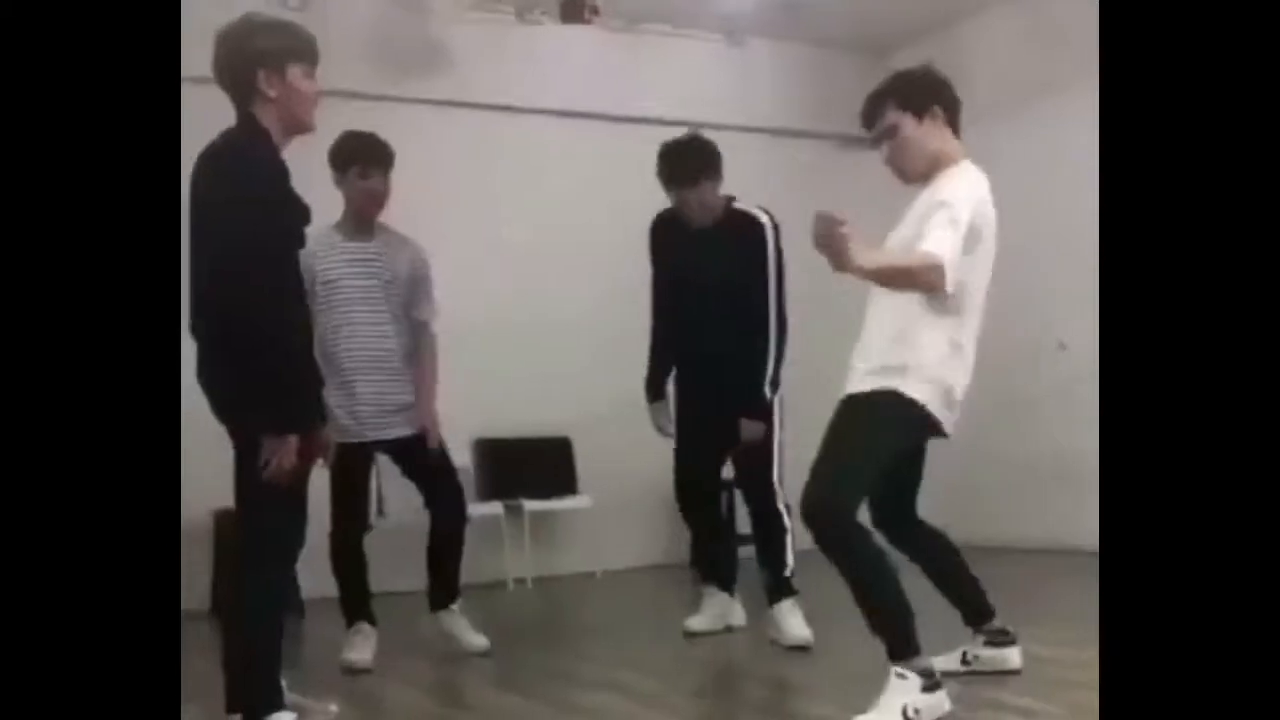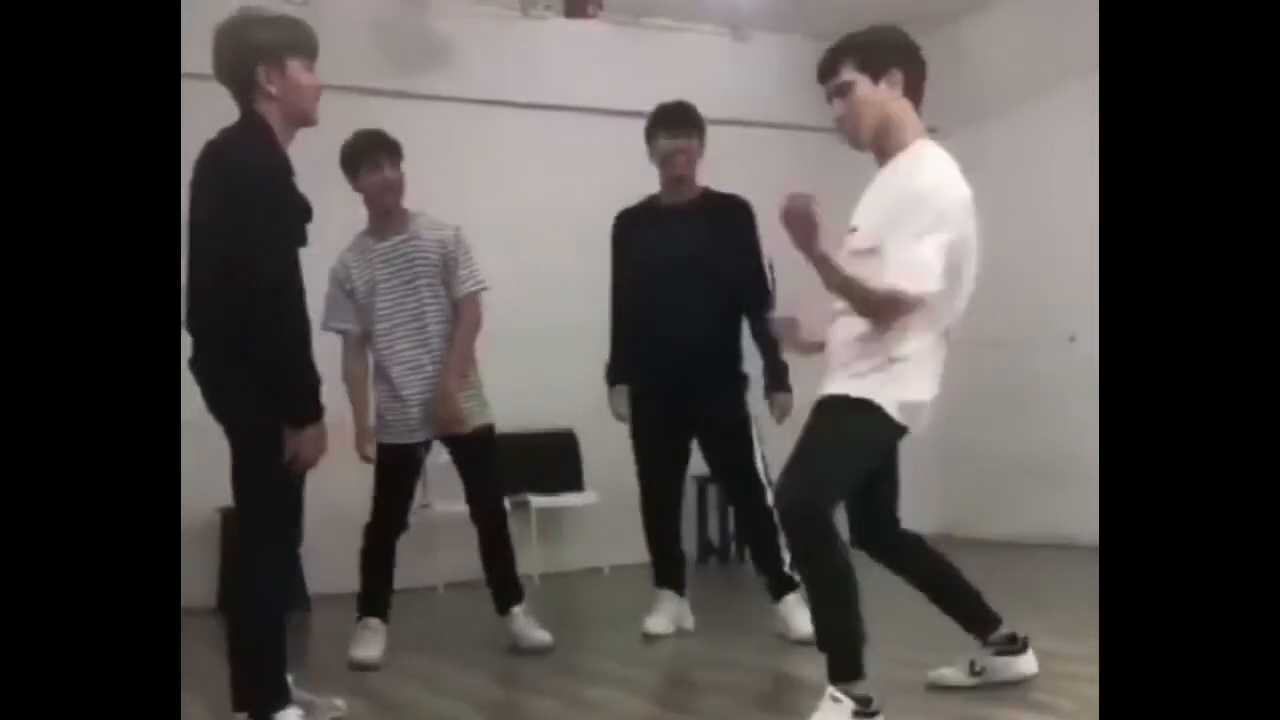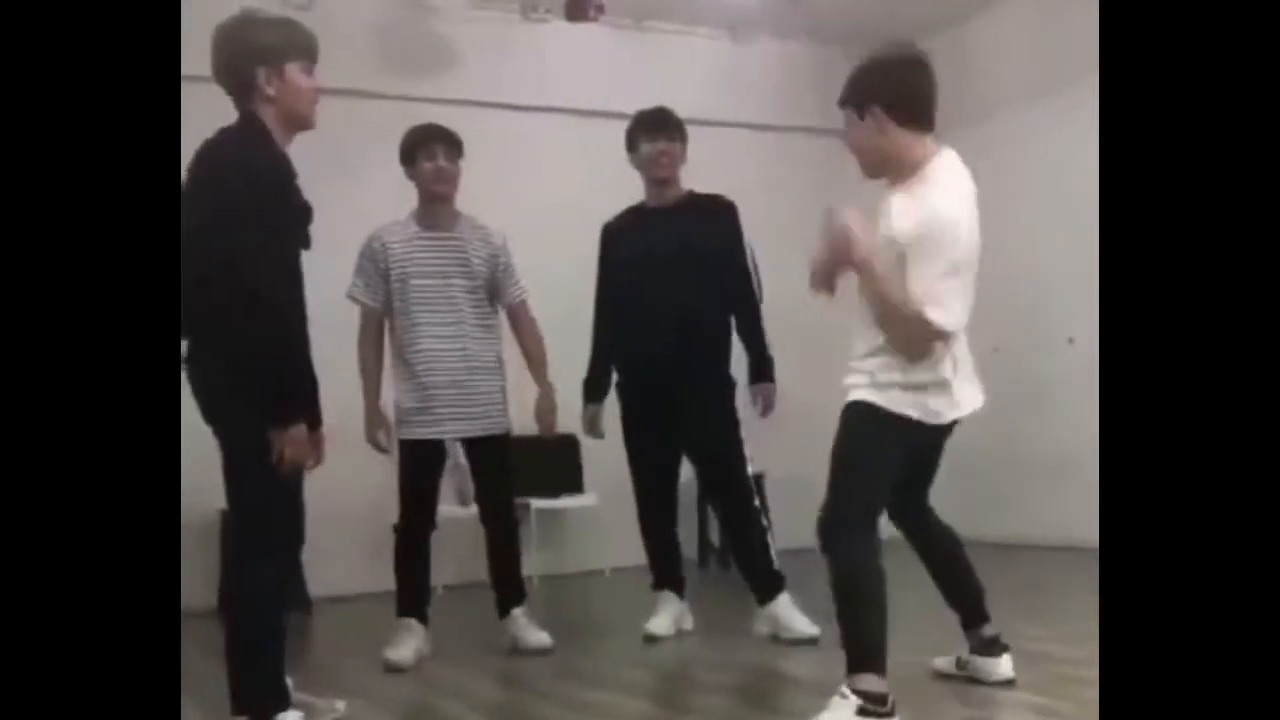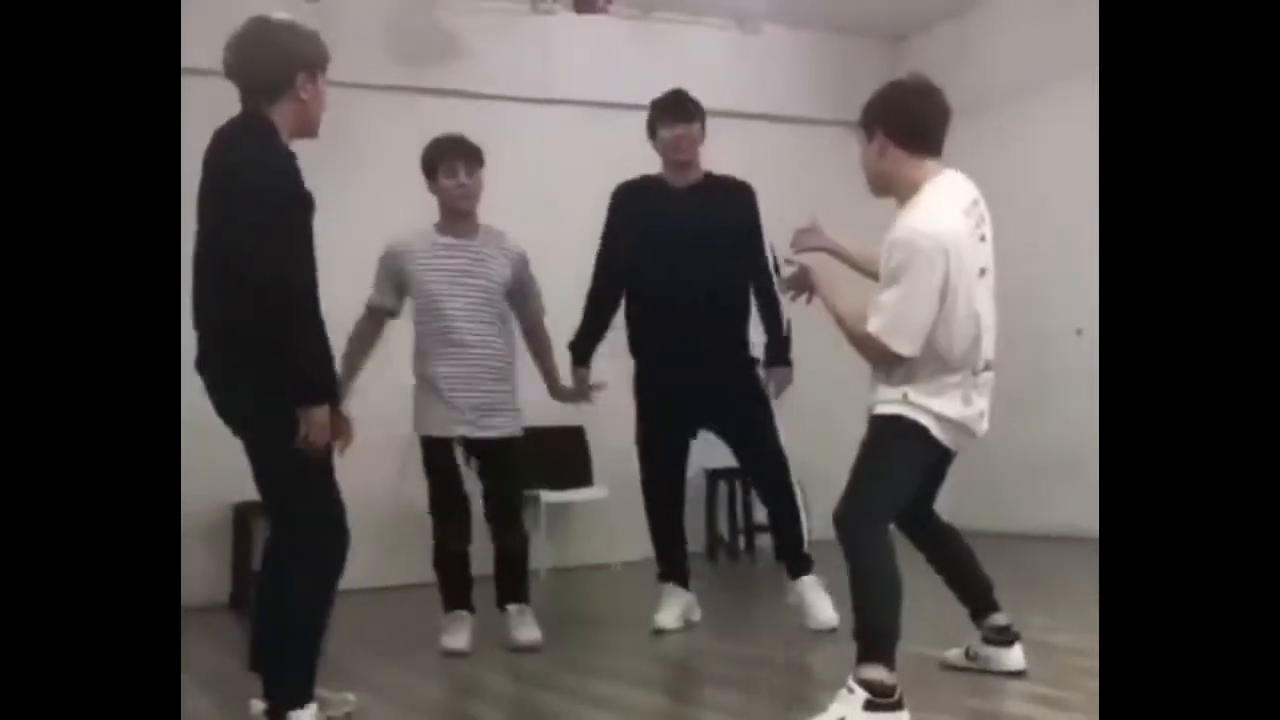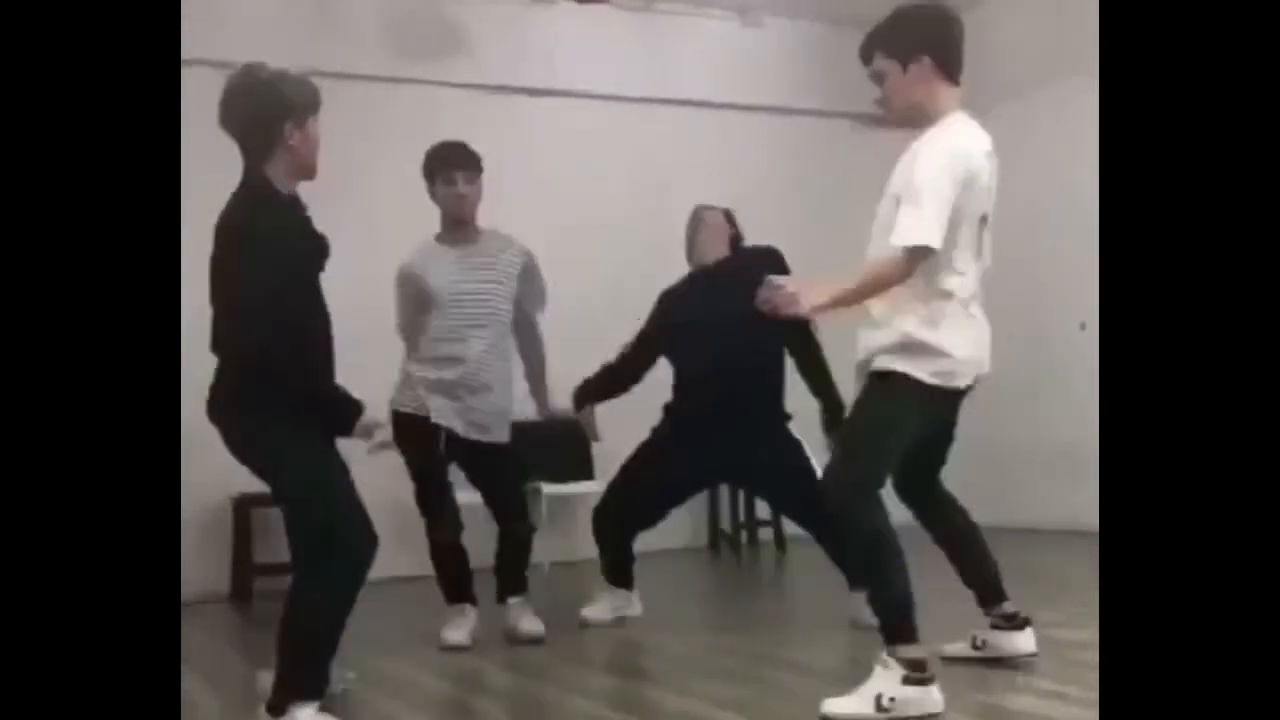
dt=0.7s
person 1, frame 1
left shoulder: (239, 162)
right shoulder: (247, 166)
right elbow: (255, 298)
left wrist: (302, 407)
right wrist: (282, 417)
left hip: (259, 383)
right hip: (261, 387)
left knee: (269, 541)
right knee: (269, 543)
person 1, frame 2
left shoulder: (239, 158)
right shoulder: (251, 162)
right elbow: (269, 295)
left wrist: (298, 400)
right wrist: (302, 408)
left hip: (246, 374)
right hip: (255, 380)
left knee: (268, 536)
right knee: (268, 539)
person 1, frame 3
left shoulder: (239, 161)
right shoulder: (249, 164)
right elbow: (264, 299)
left wrist: (295, 405)
right wrist: (290, 411)
left hip: (242, 378)
right hip: (249, 384)
left knee: (268, 539)
right knee: (266, 541)
person 1, frame 4
left shoulder: (240, 151)
right shoulder: (258, 157)
right elbow: (280, 283)
left wrist: (316, 389)
right wrist: (313, 393)
left hip: (258, 372)
right hip: (265, 377)
left knee: (299, 530)
right knee: (317, 535)
person 1, frame 5
left shoulder: (260, 212)
right shoulder: (265, 221)
right elbow: (276, 341)
left wrist: (336, 409)
right wrist: (347, 414)
left hip: (274, 408)
right hip: (271, 414)
left knee: (329, 536)
right knee: (344, 542)
person 2, frame 1
left shoulder: (958, 190)
right shoulder: (942, 195)
left elbow: (928, 274)
left wrist: (857, 258)
left hip: (903, 383)
right hip: (896, 382)
left knee: (825, 507)
right knee: (896, 516)
right ankle: (992, 636)
person 2, frame 2
left shoulder: (928, 180)
right shoulder: (894, 178)
left elbow: (894, 304)
left wrist: (815, 253)
right wrist: (823, 337)
left hip: (882, 385)
right hip: (865, 378)
left knee: (801, 504)
right knee: (875, 528)
right ankle: (1003, 644)
person 2, frame 3
left shoulder: (941, 209)
right shoulder: (924, 177)
left elbow: (915, 334)
right elbow: (890, 256)
left wrist: (856, 254)
right wrist: (842, 254)
left hip: (898, 393)
right hip: (920, 391)
left knee: (845, 526)
right knee: (911, 510)
right ankle: (986, 644)
person 2, frame 4
left shoulder: (921, 230)
right shoulder: (959, 193)
left elbow: (882, 348)
left wrist: (822, 287)
right wrist: (836, 249)
left hip: (921, 402)
right hip: (951, 394)
left knee: (859, 521)
right knee: (913, 513)
right ankle: (998, 634)
person 2, frame 5
left shoulder: (942, 150)
right shoulder: (963, 141)
left elbow: (910, 257)
left wrist: (814, 301)
left hip: (920, 353)
right hip: (942, 351)
left knee: (847, 490)
right knee: (919, 486)
right ankle: (1006, 622)
person 3, frame 1
left shoulder: (409, 253)
right shoulder: (312, 255)
left elbow: (423, 336)
left wrist: (428, 405)
left hip: (406, 413)
right hip: (344, 417)
left knee: (449, 502)
right knee: (348, 525)
left ankle: (445, 605)
right ankle: (361, 625)
person 3, frame 2
left shoulder: (444, 237)
right shoulder: (349, 265)
left elbow: (470, 314)
right elbow: (354, 349)
left wrist: (448, 384)
right wrist: (361, 420)
left hip: (461, 403)
right hip: (398, 415)
left knee: (489, 512)
right knee: (385, 519)
left ankle: (513, 609)
right ankle: (372, 620)
person 3, frame 3
left shoulder: (489, 242)
right shoulder: (384, 244)
left elbow: (520, 315)
right elbow: (372, 329)
left wrist: (544, 386)
right wrist: (372, 404)
left hip: (486, 407)
right hip: (418, 410)
left knee: (500, 514)
right knee: (414, 520)
left ankle: (515, 612)
right ankle: (412, 624)
person 3, frame 4
left shoulder: (510, 254)
right shoulder: (406, 253)
left elbow: (534, 325)
right elbow: (375, 320)
left wrist: (558, 384)
right wrist: (341, 386)
left hip: (499, 413)
right hip: (441, 414)
left knee: (508, 517)
right knee: (451, 524)
left ankle: (518, 606)
right ankle: (457, 613)
person 3, frame 5
left shoulder: (517, 257)
right shoulder: (417, 266)
left elbow: (528, 333)
right elbow: (415, 343)
left wrist: (545, 403)
right wrist: (403, 402)
left hip: (488, 415)
right hip: (425, 409)
left knee: (516, 517)
right knee: (442, 519)
left ankle: (515, 602)
right ankle: (461, 607)
person 4, frame 1
left shoulder: (756, 227)
right shoulder: (665, 231)
left elbow: (771, 321)
right elbow: (665, 316)
left wrist: (758, 402)
right wrist: (656, 388)
left hip: (751, 384)
right hip: (695, 387)
left knee: (763, 490)
right knee: (694, 491)
left ankle: (783, 602)
right ankle: (720, 595)
person 4, frame 2
left shoulder: (732, 214)
right shoulder: (631, 224)
left elbow: (757, 300)
right elbow: (623, 308)
left wrist: (777, 373)
right wrist: (618, 376)
left hip: (719, 380)
right hip: (654, 384)
left knee: (748, 487)
right knee: (658, 494)
left ankle: (786, 596)
right ankle: (671, 595)
person 4, frame 3
left shoulder: (717, 215)
right shoulder: (619, 231)
left elbow: (743, 296)
right elbow: (607, 316)
left wrist: (761, 366)
right wrist: (594, 388)
left hip: (706, 381)
right hip: (642, 386)
left knee: (732, 488)
right knee: (654, 496)
left ankle: (772, 599)
right ankle: (670, 597)
person 4, frame 4
left shoulder: (735, 197)
right shoulder: (631, 200)
left elbow: (762, 278)
right elbow: (608, 281)
left wrist: (779, 351)
right wrist: (582, 350)
left hip: (727, 367)
right hip: (660, 371)
left knee: (772, 472)
right knee: (662, 483)
left ankle: (803, 581)
right ankle: (677, 590)
person 4, frame 5
left shoulder: (765, 267)
right shoulder: (676, 300)
left elbow: (803, 344)
left wrist: (832, 408)
left hip: (760, 430)
right hip: (688, 433)
left knee: (828, 514)
right knee: (611, 514)
right ankle: (620, 592)
